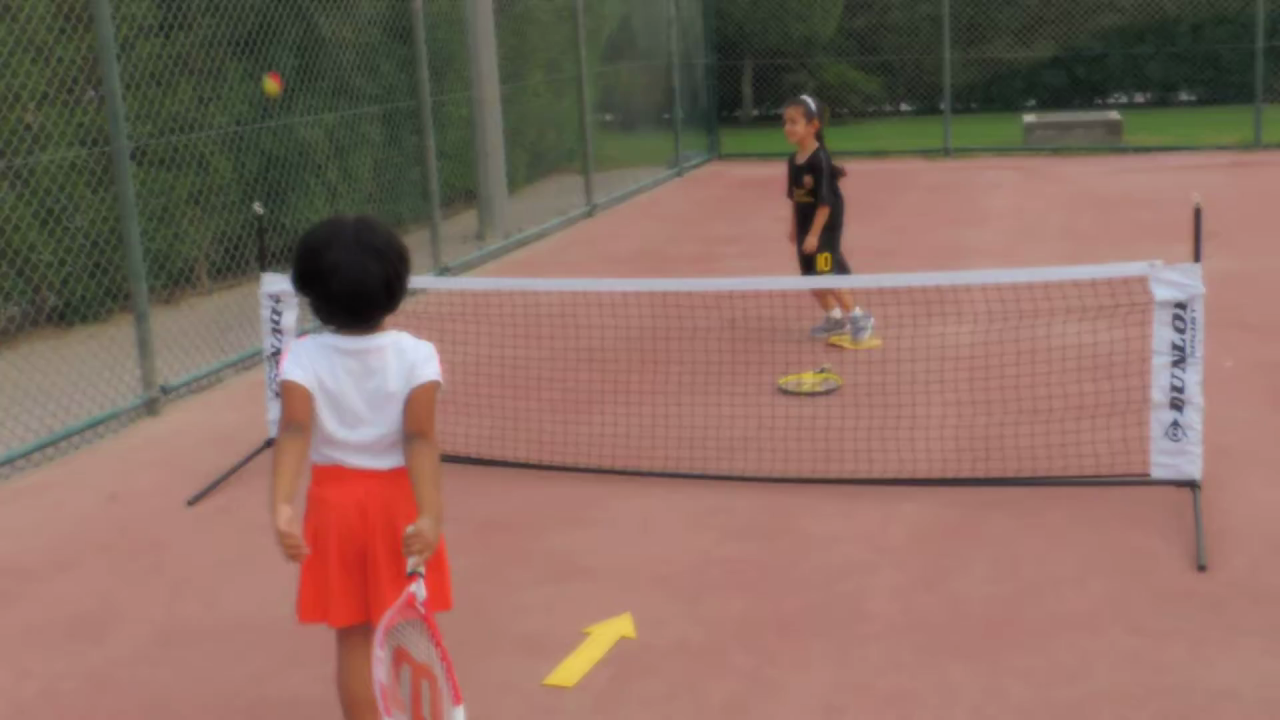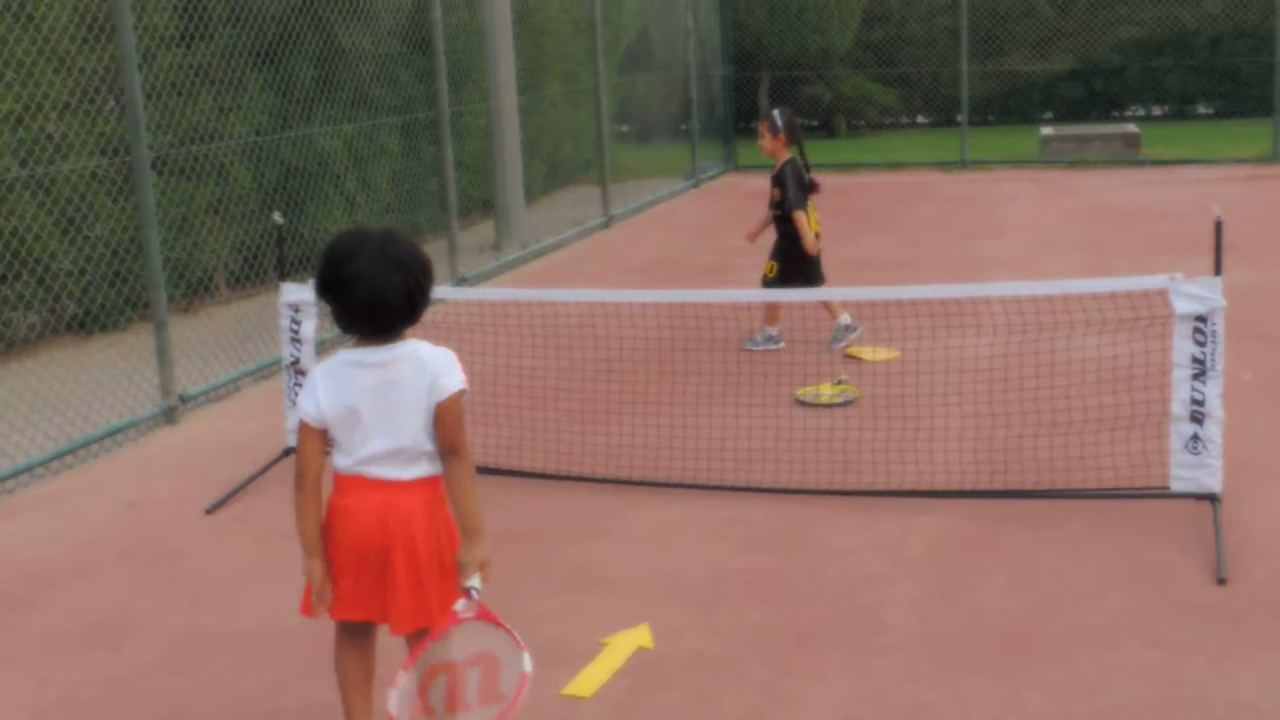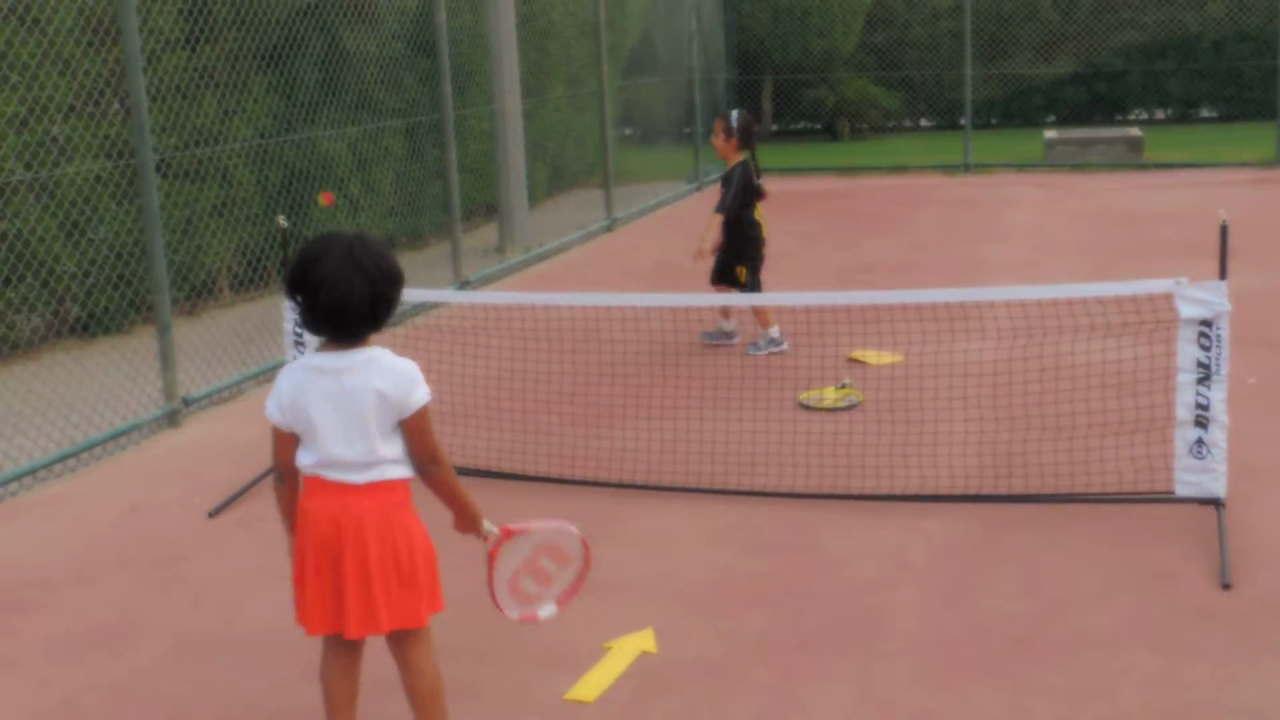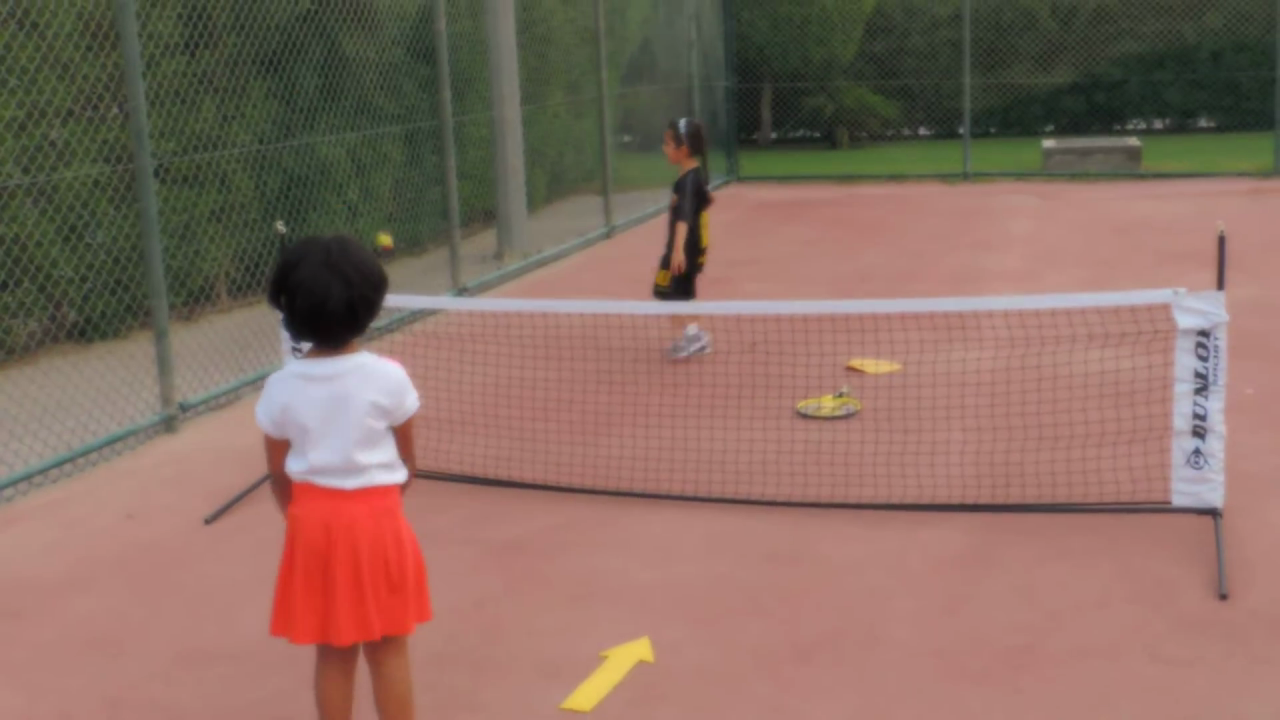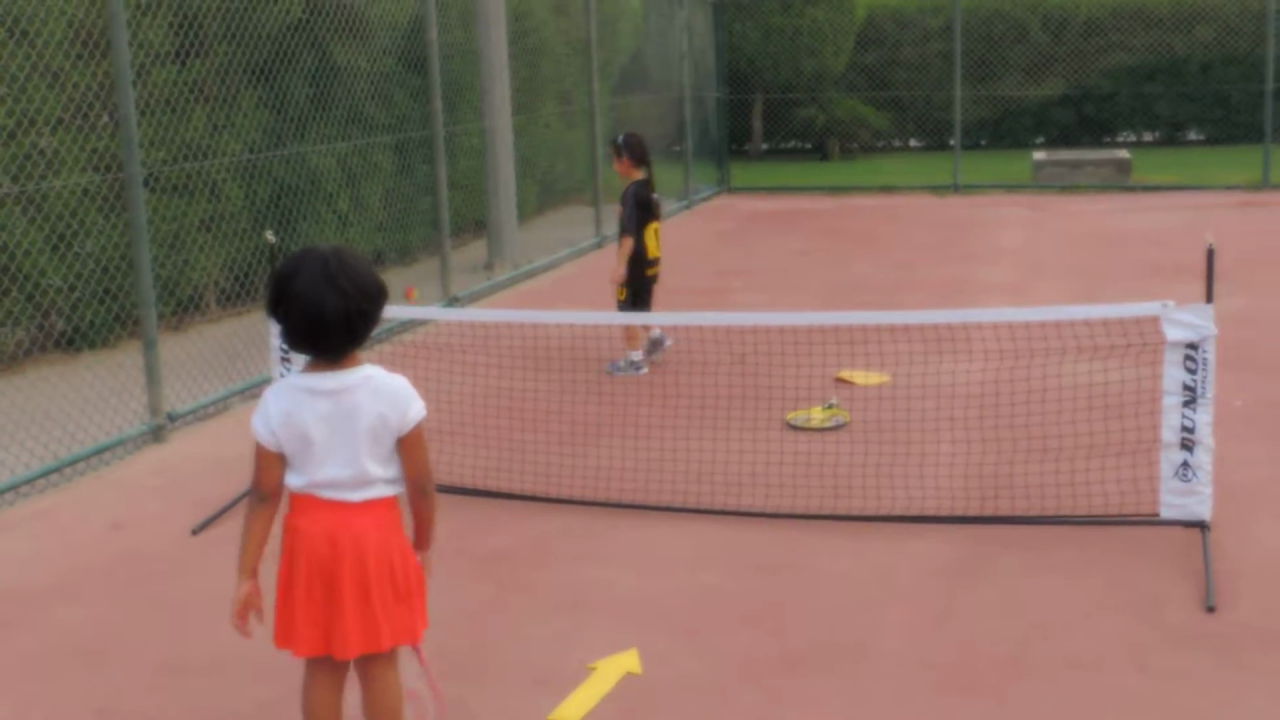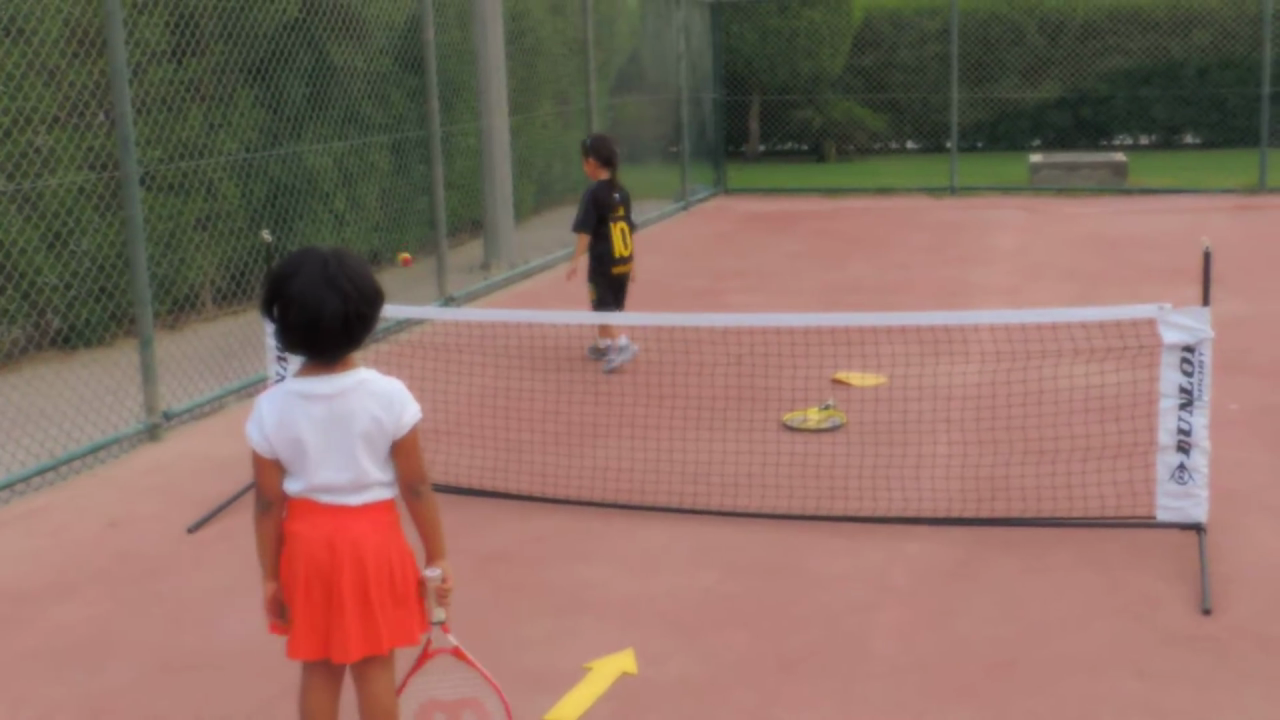
dt=0.3s
person 1, frame 1
left shoulder: (303, 357)
right shoulder: (416, 354)
left elbow: (296, 430)
right elbow: (420, 439)
left wrist: (282, 504)
right wrist: (430, 513)
left hip: (335, 504)
right hip: (398, 502)
left knee: (352, 639)
person 1, frame 2
left shoulder: (324, 379)
right shoulder: (437, 365)
left elbow: (308, 473)
right elbow: (454, 454)
left wrist: (312, 555)
right wrist: (473, 534)
left hip: (355, 515)
right hip: (419, 513)
left knee: (353, 635)
right knee: (430, 641)
person 1, frame 3
left shoulder: (291, 381)
right shoulder: (397, 373)
left elbow: (285, 472)
right elbow: (428, 458)
left wrist: (295, 533)
right wrist: (466, 510)
left hip: (321, 517)
right hip: (384, 514)
left knee: (340, 642)
right knee: (410, 639)
person 1, frame 4
left shoulder: (280, 388)
right shoulder: (387, 377)
left elbow: (280, 477)
right elbow: (407, 460)
left hip: (313, 523)
right hip: (376, 521)
left knee: (333, 651)
right knee: (388, 650)
person 1, frame 5
left shoulder: (279, 402)
right shoulder: (393, 392)
left elbow: (264, 496)
right elbow: (420, 484)
left wrist: (246, 575)
right wrist: (422, 549)
left hip: (312, 536)
right hip: (375, 535)
left knee: (322, 663)
right knee: (378, 662)
person 1, frame 6
left shoulder: (273, 406)
right shoulder: (388, 395)
left elbow: (268, 503)
right elbow: (415, 486)
left wrist: (270, 576)
right wrist: (437, 557)
left hip: (309, 542)
right hip: (372, 539)
left knee: (319, 667)
right knee: (374, 665)
person 2, frame 1
left shoulder: (821, 159)
right shoulder: (793, 160)
left elbow: (826, 201)
left wrist: (813, 235)
right wrist: (794, 228)
left hip: (824, 229)
right hip: (807, 227)
left knee: (829, 277)
right knee: (811, 278)
left ankle: (859, 317)
right ankle: (834, 318)
person 2, frame 2
left shoulder: (789, 170)
right shoulder: (783, 169)
left elbow: (797, 206)
left wrist: (805, 234)
right wrist: (759, 228)
left hip: (793, 240)
right hip: (790, 238)
left knee: (772, 285)
right knee: (813, 285)
left ankle: (771, 335)
right ankle: (846, 324)
person 2, frame 3
left shoulder: (739, 173)
right shoulder: (739, 169)
left elbow: (722, 209)
left wrist: (707, 239)
right wrist: (721, 238)
left hip: (746, 242)
right hip: (736, 239)
left knee: (749, 290)
right knee: (720, 281)
left ankle: (774, 337)
right ankle: (727, 329)
person 2, frame 4
left shoulder: (690, 180)
right shoulder: (695, 176)
left elbow: (683, 217)
left wrist: (678, 249)
left hip: (686, 248)
right hip: (693, 248)
left knee: (665, 292)
right knee: (684, 294)
left ankle: (691, 333)
right ankle: (698, 338)
person 2, frame 5
left shoulder: (632, 193)
right shoulder: (650, 190)
left elbow: (629, 233)
left wrist: (621, 263)
left hip: (636, 262)
right hip: (651, 261)
left knee: (628, 310)
right knee: (640, 306)
left ankle: (635, 359)
right ankle: (655, 336)
person 2, frame 6
left shoulder: (593, 194)
right shoulder: (622, 193)
left elbow: (586, 231)
right elbow: (629, 229)
left wrist: (575, 260)
right wrist: (629, 261)
left hip: (604, 263)
right hip: (624, 261)
left knee: (604, 308)
right knee: (608, 306)
left ankle: (622, 346)
right ankle: (604, 344)
